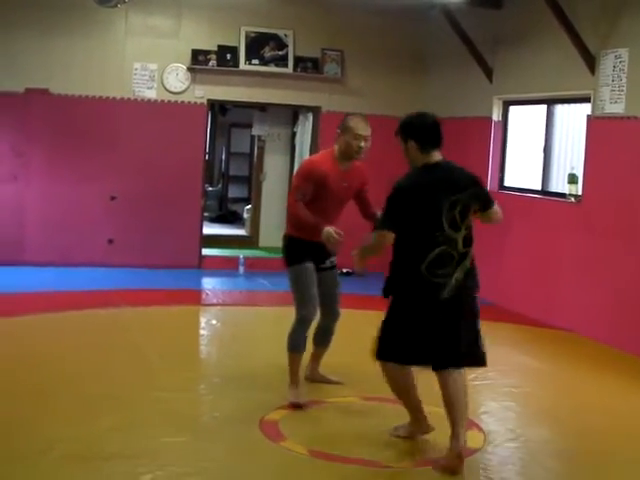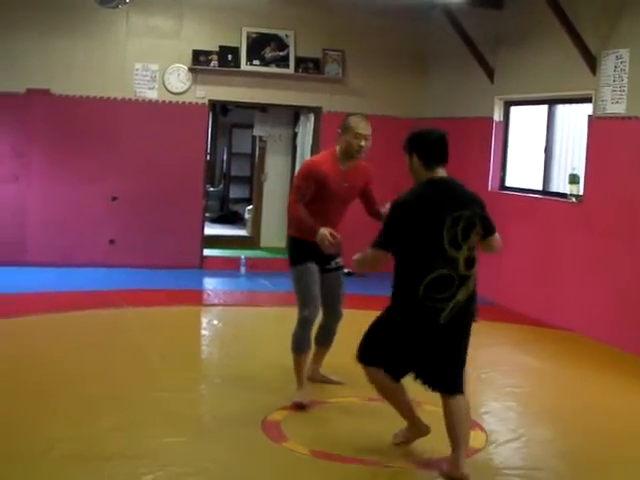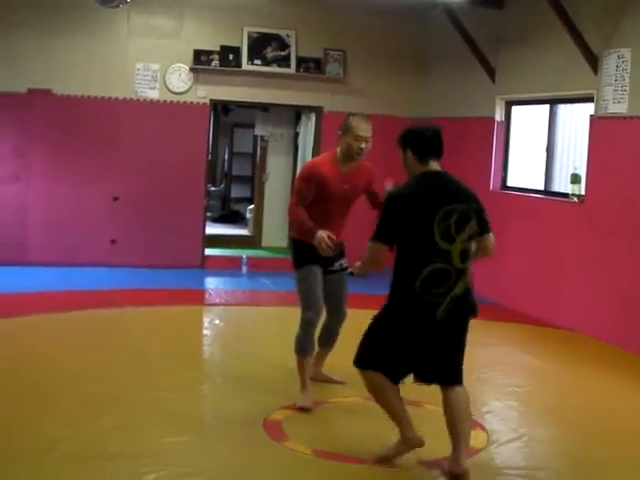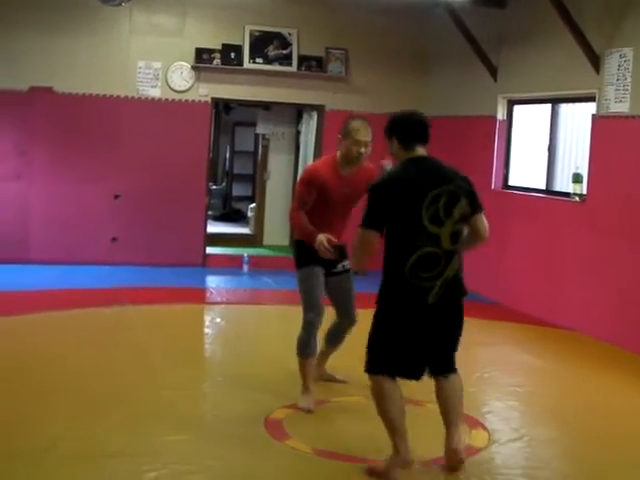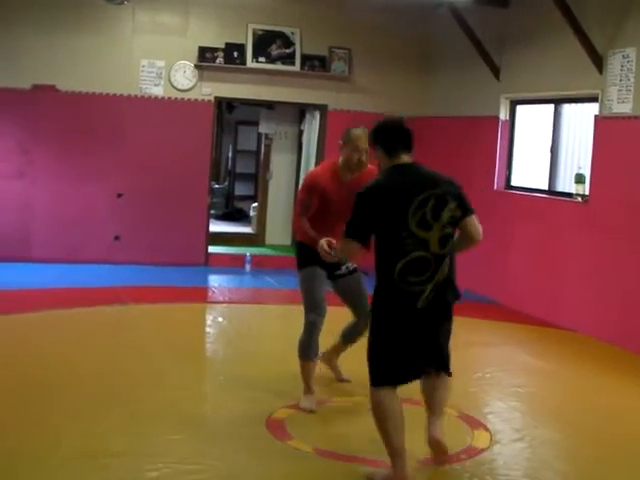
dt=0.1s
person 1, frame 1
left shoulder: (407, 188)
right shoulder: (467, 180)
left elbow: (383, 240)
right elbow: (495, 216)
left wrist: (361, 253)
left hip: (415, 290)
right hip: (458, 289)
left knee: (393, 357)
right knee: (452, 365)
left ankle: (418, 421)
right ankle: (457, 442)
person 1, frame 2
left shoulder: (408, 204)
right shoulder: (472, 200)
left elbow: (377, 258)
right elbow: (493, 245)
left wrist: (359, 262)
left hip: (414, 308)
right hip: (458, 310)
left knee: (373, 359)
right knee: (452, 387)
left ankle: (415, 422)
person 1, frame 3
left shoulder: (401, 197)
right shoulder: (468, 196)
left elbow: (378, 253)
right elbow: (488, 248)
left wrist: (360, 267)
left hip: (412, 304)
right hip: (457, 305)
left knee: (371, 364)
right knee: (451, 380)
left ankle: (407, 434)
person 1, frame 4
left shoulder: (389, 184)
right shoulder: (459, 181)
left elbow: (366, 243)
right elbow: (482, 233)
left wrist: (355, 256)
left hip: (402, 293)
right hip: (448, 293)
left knee: (383, 373)
right knee: (444, 369)
right ankle: (455, 441)
person 1, frame 5
left shoulder: (374, 193)
right shoulder: (446, 186)
left elbow: (348, 252)
right elbow: (475, 235)
left wrist: (338, 253)
left hip: (396, 300)
right hip: (440, 296)
left knee: (383, 383)
right knee: (437, 366)
right ankle: (436, 426)
person 2, frame 1
left shoulder: (359, 173)
right shoulder: (314, 166)
left elbow: (367, 210)
right elbow: (294, 206)
right wrist: (322, 228)
left hip: (325, 248)
right hip: (299, 245)
left knee: (331, 314)
right knee: (307, 313)
left ankle: (313, 370)
right ankle: (294, 385)
person 2, frame 2
left shoulder: (363, 172)
right shoulder: (315, 166)
left elbow: (372, 209)
right elbow: (294, 206)
left wrist: (388, 214)
right wrist: (315, 230)
left hip: (331, 247)
right hip: (304, 245)
left knee: (334, 314)
right knee: (309, 314)
left ankle: (314, 369)
right ankle: (301, 387)
person 2, frame 3
left shoulder: (366, 172)
right shoulder: (315, 168)
left elbow: (379, 204)
right elbow: (295, 208)
right wrist: (314, 233)
left hip: (335, 248)
right hip: (307, 247)
left knee: (338, 315)
right knee: (311, 316)
left ankle: (316, 368)
right ankle: (304, 390)
person 2, frame 4
left shoulder: (368, 174)
right shoulder: (316, 172)
right elbow: (296, 213)
right wrist: (315, 237)
left hip: (337, 249)
right hip: (309, 249)
left knee: (347, 317)
right knee: (313, 317)
left ankle: (320, 366)
right ankle: (306, 390)
person 2, frame 5
left shoulder: (372, 177)
right shoulder: (318, 178)
right elbow: (299, 219)
right wrist: (317, 241)
right hip: (312, 251)
left knee: (365, 315)
right knee: (315, 319)
left ankle: (331, 356)
right ankle: (308, 391)
